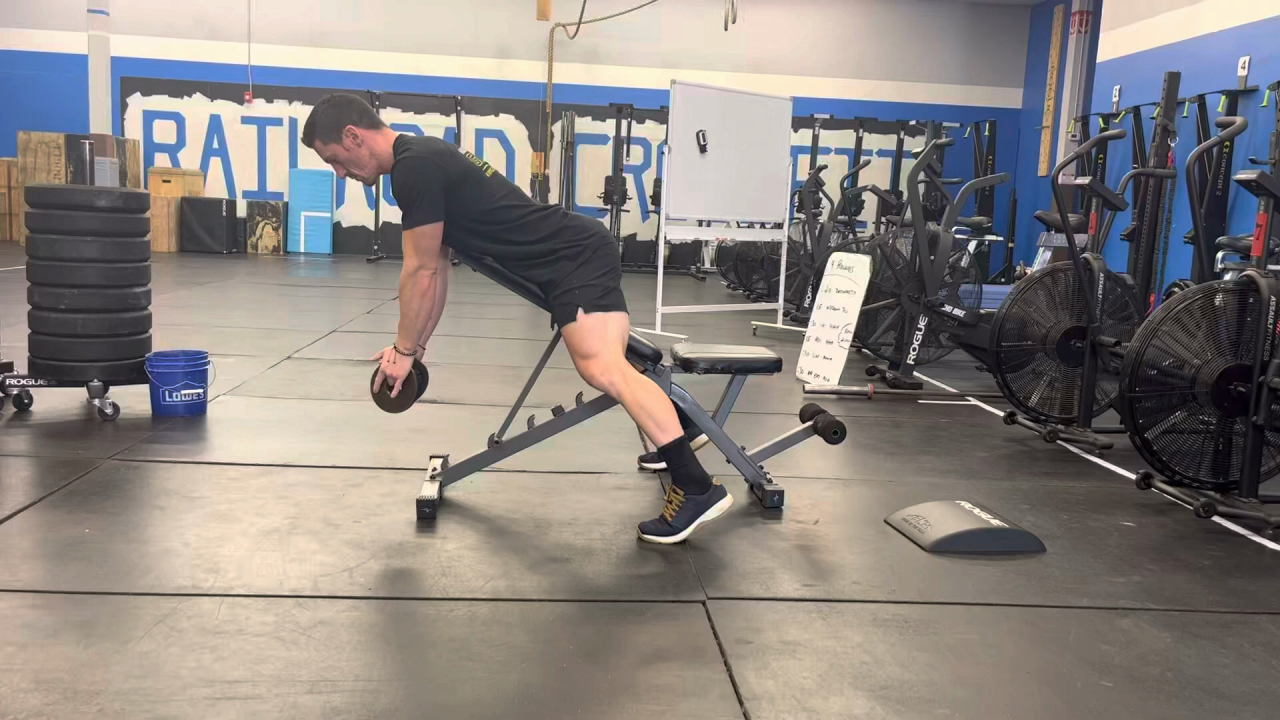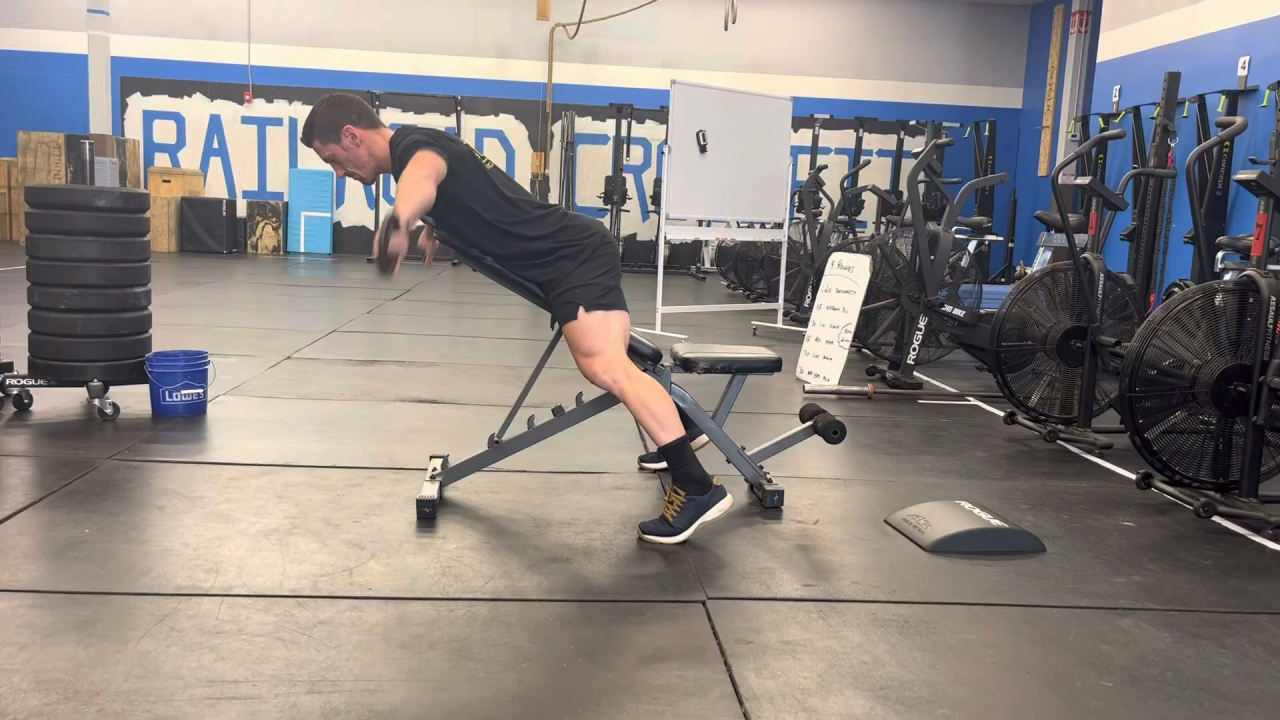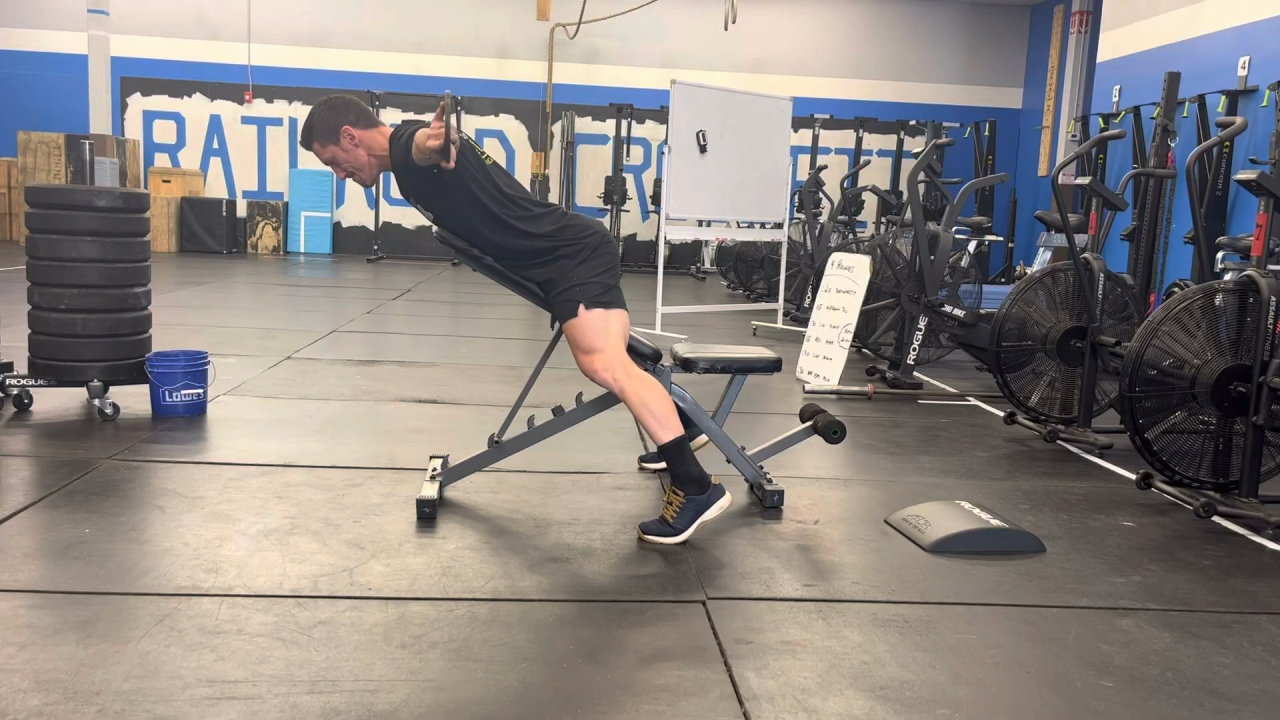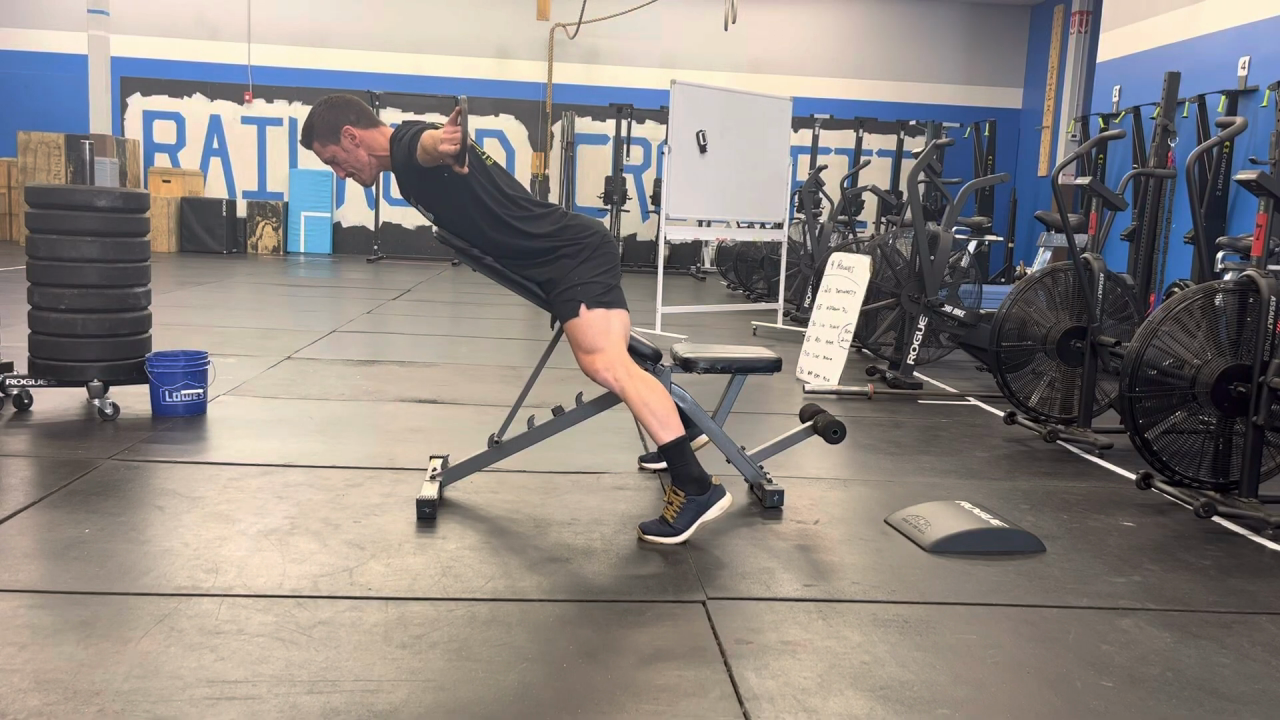
dt=0.7s
person 1, frame 1
left shoulder: (415, 168)
right shoulder: (421, 159)
left elbow: (420, 273)
right elbow: (434, 267)
left wrist: (403, 350)
right wrist: (416, 345)
left hip: (576, 257)
right hip: (573, 253)
left knee: (601, 368)
right knee: (607, 360)
left ankle: (696, 487)
right ankle: (680, 426)
person 1, frame 2
left shoulder: (412, 145)
right shoulder: (418, 151)
left elbow: (423, 176)
left wrist: (400, 219)
left hip: (575, 255)
right hip: (571, 252)
left knee: (604, 366)
right knee: (609, 358)
left ankle: (697, 487)
right ankle: (682, 426)
person 1, frame 3
left shoulder: (408, 143)
right shoulder: (409, 158)
left elbow: (427, 141)
left wrist: (436, 140)
left hip: (574, 253)
right hip: (568, 252)
left knee: (603, 364)
right knee: (608, 354)
left ankle: (695, 486)
right ankle: (681, 425)
person 1, frame 4
left shoulder: (408, 145)
right shoulder: (409, 159)
left elbow: (432, 144)
left wrist: (445, 143)
left hip: (573, 254)
right hip: (568, 253)
left knee: (604, 363)
right knee: (610, 356)
left ankle: (696, 487)
right ankle: (682, 427)
